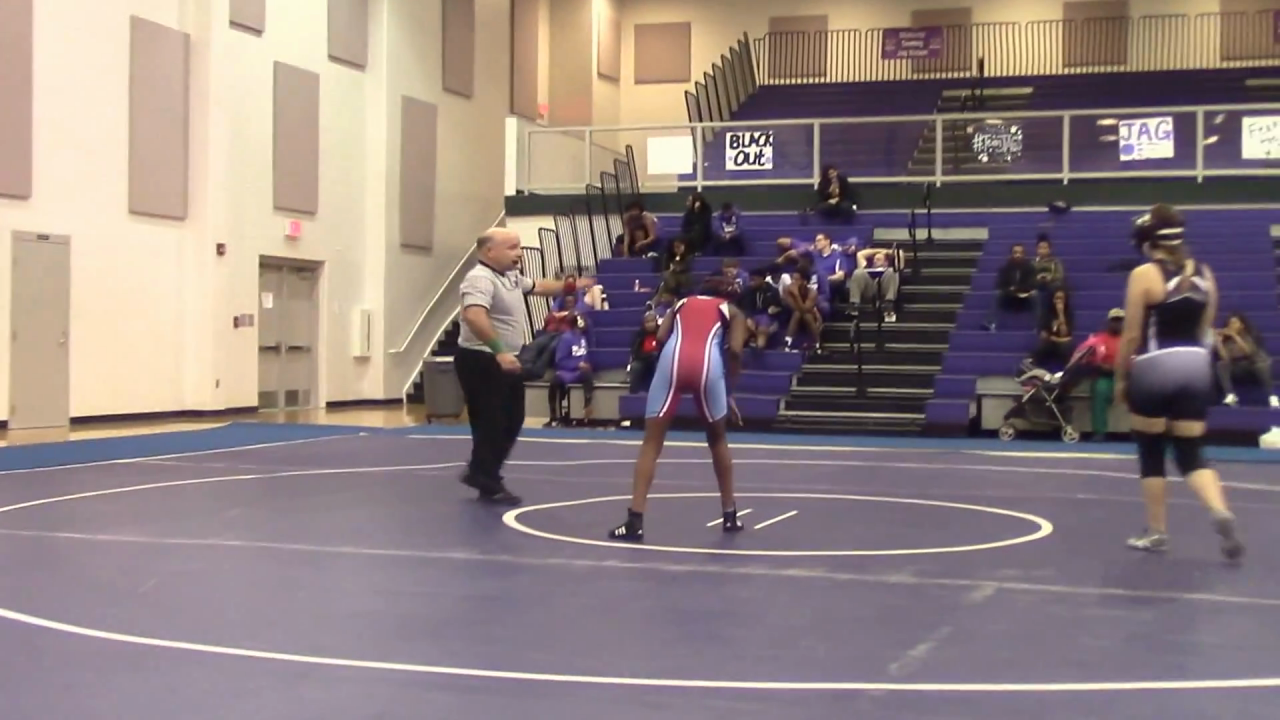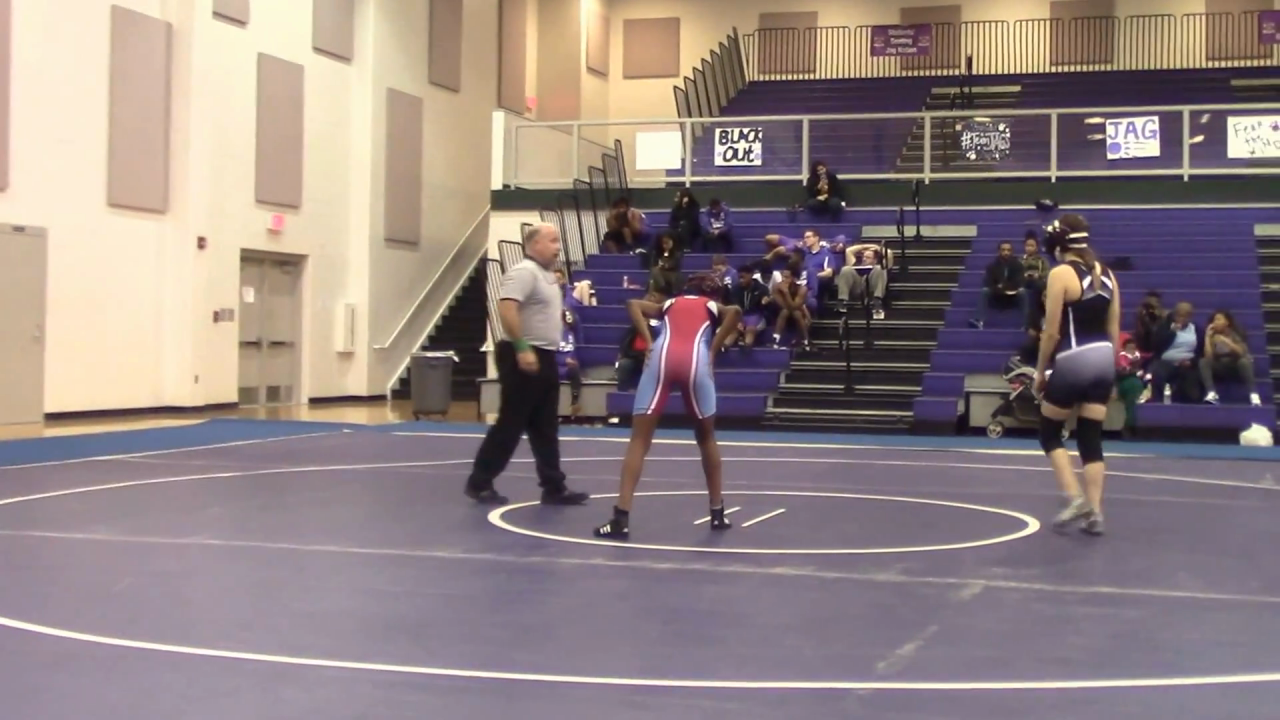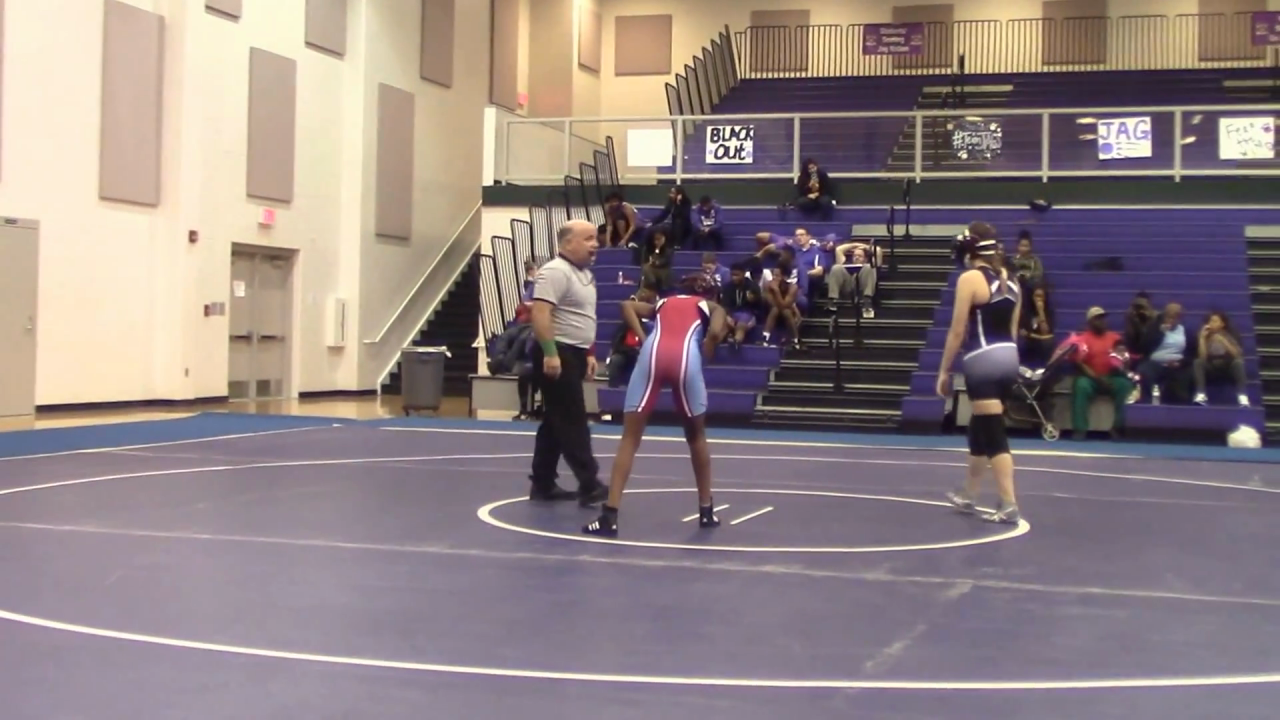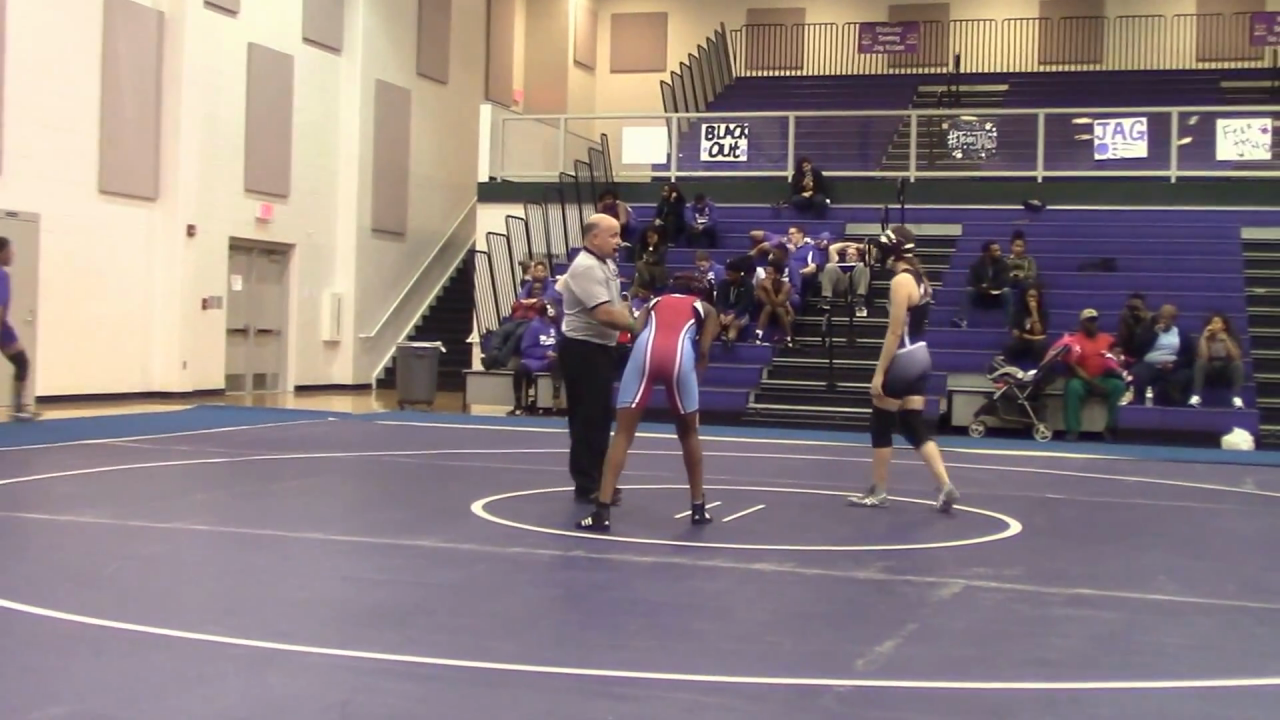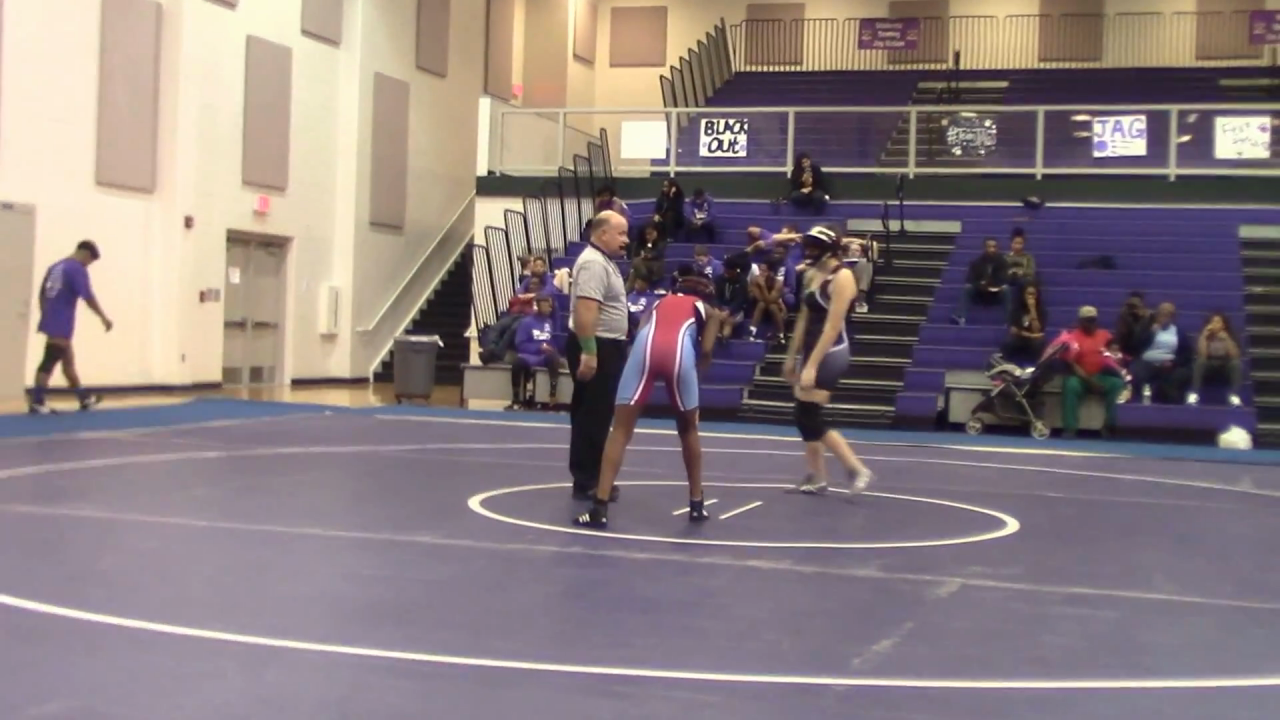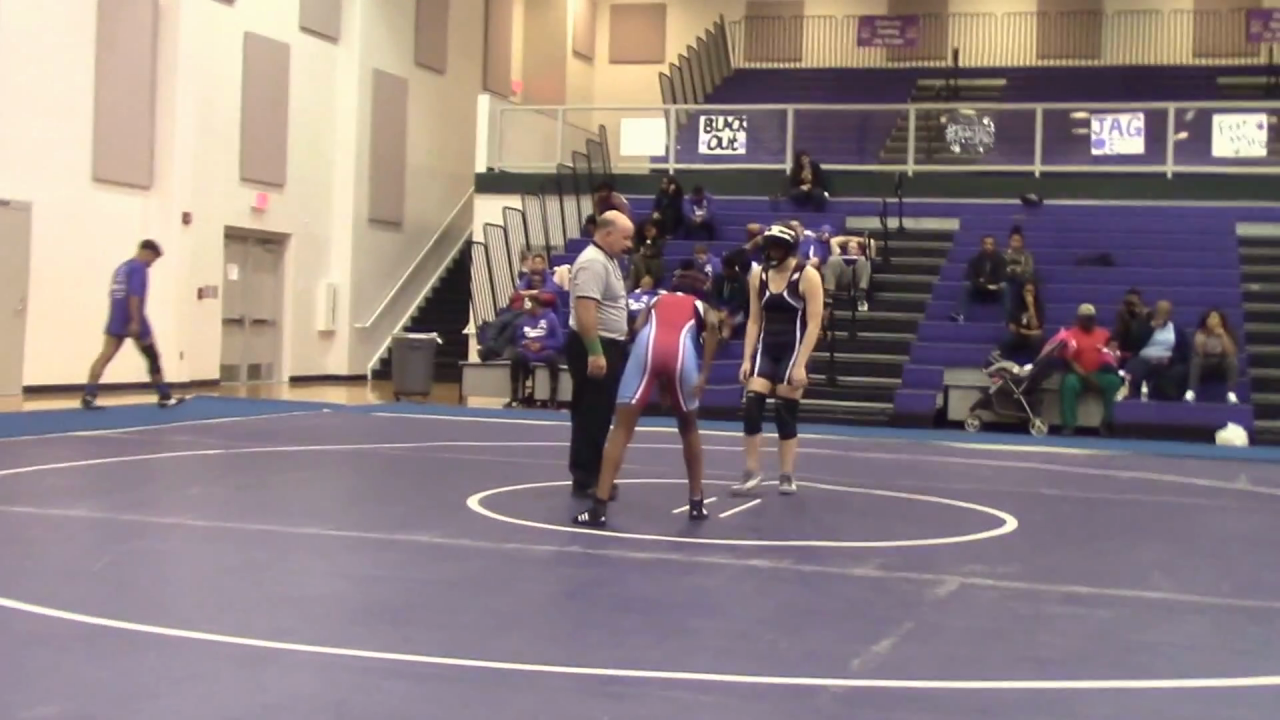
dt=0.7s
person 1, frame 1
left shoulder: (1144, 274)
right shoulder: (1203, 273)
left elbow: (1131, 336)
right elbow: (1204, 331)
left wrist: (1121, 378)
left hip: (1155, 367)
right hip: (1196, 367)
left knee: (1150, 454)
right knee: (1192, 456)
left ankle: (1156, 533)
right ankle: (1221, 513)
person 1, frame 2
left shoulder: (1060, 274)
right shoulder: (1106, 274)
left elbow: (1051, 331)
right elbow: (1113, 329)
left wrist: (1040, 370)
right wrist: (1111, 370)
left hip: (1073, 361)
right hip: (1103, 359)
left knee: (1049, 434)
right knee: (1091, 440)
left ankle: (1074, 498)
right ankle: (1094, 513)
person 1, frame 3
left shoulder: (969, 279)
right shoulder: (1009, 279)
left elbow: (958, 331)
right elbow: (1012, 328)
left wrist: (944, 371)
left hip: (983, 361)
right hip: (1008, 357)
left knee: (993, 435)
right knee: (979, 430)
left ankle: (1009, 504)
right ankle: (969, 495)
person 1, frame 4
left shoulder: (901, 281)
right shoulder: (919, 278)
left elbow: (895, 332)
left wrist: (880, 373)
left hip: (902, 359)
right hip: (920, 357)
left knee: (880, 426)
right knee: (914, 428)
left ankle: (878, 492)
right ankle: (945, 485)
person 1, frame 5
left shoulder: (842, 277)
right shoulder: (812, 274)
left elbow: (832, 327)
left wrist: (811, 366)
right wrist: (792, 356)
left hip: (831, 354)
right hip: (812, 352)
left knee: (811, 418)
right knee: (804, 417)
left ankle: (859, 471)
right ankle: (815, 478)
person 1, frame 6
left shoulder: (808, 276)
right shoulder: (758, 276)
left elbow: (814, 324)
right elbow: (754, 320)
left wrist: (801, 364)
right wrist: (747, 359)
left hip: (793, 351)
right hip: (766, 350)
left knee: (785, 415)
right knee: (751, 409)
left ankle: (787, 476)
right ankle: (751, 473)
person 2, frame 1
left shoulder: (511, 275)
right shoulder: (480, 279)
left elbow: (536, 286)
right elbow: (472, 317)
left wrist: (571, 286)
right wrist: (499, 352)
left hip: (507, 362)
right hip: (481, 363)
left knee: (512, 422)
right knee: (490, 426)
left ankle: (478, 472)
right ankle: (491, 487)
person 2, frame 2
left shoulder: (548, 275)
right shoulder: (525, 271)
right elbow: (507, 309)
left wrist: (550, 355)
right wrist: (523, 349)
left hip: (545, 357)
right hip: (523, 358)
left knee: (546, 427)
right knee: (511, 423)
left ankle: (554, 488)
right ankle: (479, 482)
person 2, frame 3
left shoulder: (584, 273)
right shoulder: (556, 272)
right elbow: (540, 313)
left wrist: (588, 353)
right wrist: (549, 352)
left hip: (573, 355)
right hip: (557, 356)
left knee: (556, 421)
right knee: (572, 420)
left ankle: (543, 484)
right ankle: (589, 485)
person 2, frame 4
left shoulder: (606, 264)
right shoulder: (586, 268)
left elbow: (617, 306)
right elbow: (605, 314)
left wrist: (635, 324)
right wrist: (638, 328)
left hip: (598, 349)
right hip: (583, 351)
left knee: (598, 417)
right knee: (590, 419)
left ankle: (588, 478)
right ankle: (587, 485)
person 2, frame 5
left shoulder: (605, 261)
right shoulder: (593, 262)
right elbow: (585, 310)
right wrist: (588, 352)
left hip: (607, 347)
right hip: (594, 349)
left knee: (598, 415)
right knee: (591, 416)
left ankle: (591, 477)
right ankle: (585, 482)
person 2, frame 6
left shoulder: (608, 260)
right shoulder: (593, 261)
right elbow: (585, 310)
left wrist: (615, 347)
right wrist: (594, 353)
left hip: (608, 346)
right hip: (593, 348)
left knee: (599, 414)
right knee: (591, 415)
left ankle: (591, 475)
right ankle: (585, 479)
person 3, frame 1
left shoulder: (682, 304)
right shoulder: (730, 310)
left elbow: (661, 337)
right elbow: (736, 349)
right wrist: (730, 394)
left hip: (673, 360)
right hip: (707, 363)
left knee: (651, 444)
right knee: (717, 441)
left ankle: (635, 521)
right ankle: (730, 515)
person 3, frame 2
left shoulder: (669, 304)
right shoulder: (715, 307)
left elbow: (634, 304)
right elbow: (735, 311)
left wrist: (649, 342)
right wrist: (713, 350)
left hip: (662, 357)
right hip: (695, 360)
left knee: (639, 441)
right knee: (706, 439)
left ankle: (621, 519)
right ankle: (717, 513)
person 3, frame 3
left shoulder: (663, 303)
right shoulder: (712, 307)
left elbow: (628, 306)
right elbow: (714, 334)
left wrist: (644, 340)
right wrist: (701, 362)
left hip: (653, 354)
right hip: (686, 356)
left knee: (630, 439)
right knee: (696, 437)
left ankle: (609, 516)
right ankle: (706, 511)
person 3, frame 4
left shoulder: (656, 302)
right shoulder: (706, 308)
left elbow: (637, 331)
right elbow: (702, 351)
right wrist: (694, 376)
left hip: (646, 349)
right hip: (680, 353)
left knee: (622, 434)
right knee: (689, 434)
left ankle: (602, 512)
right ankle: (698, 508)
person 3, frame 5
left shoulder: (662, 301)
right shoulder: (707, 311)
left elbow: (643, 331)
right elbow: (706, 350)
right wrist: (693, 374)
left hip: (647, 346)
right hip: (679, 350)
left knee: (620, 431)
right knee: (688, 431)
left ankle: (599, 508)
right ankle: (696, 504)
person 3, frame 6
left shoulder: (657, 301)
right shoulder: (702, 307)
left elbow: (639, 329)
right elbow: (713, 326)
left wrist: (659, 380)
right wrist: (704, 373)
left hip: (648, 345)
right hip: (681, 349)
left knee: (621, 430)
right knee: (689, 430)
left ankle: (599, 507)
right ankle: (696, 503)
